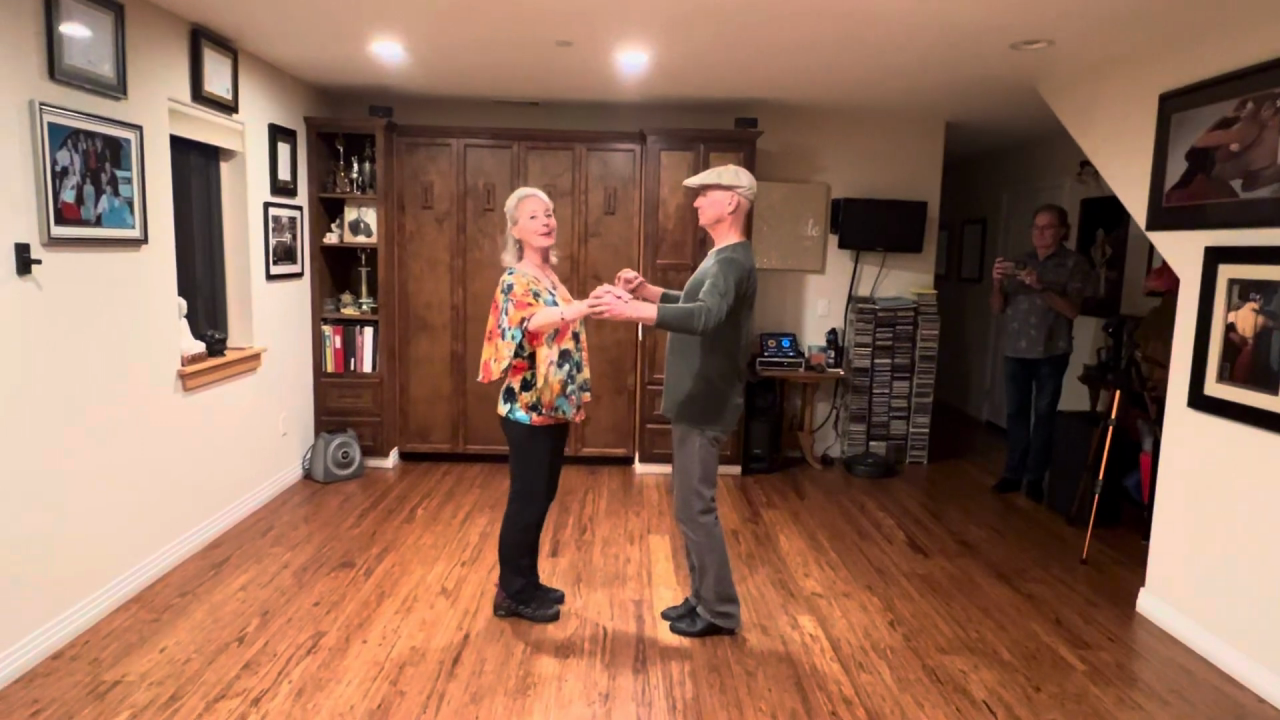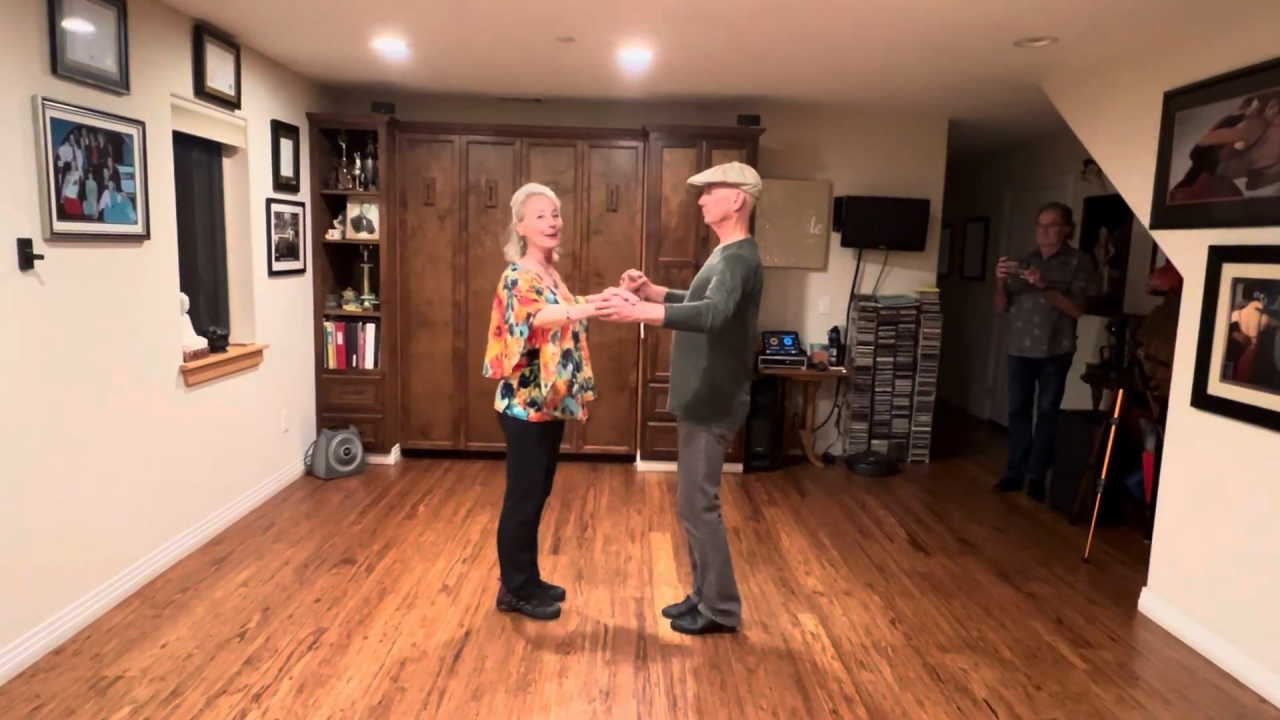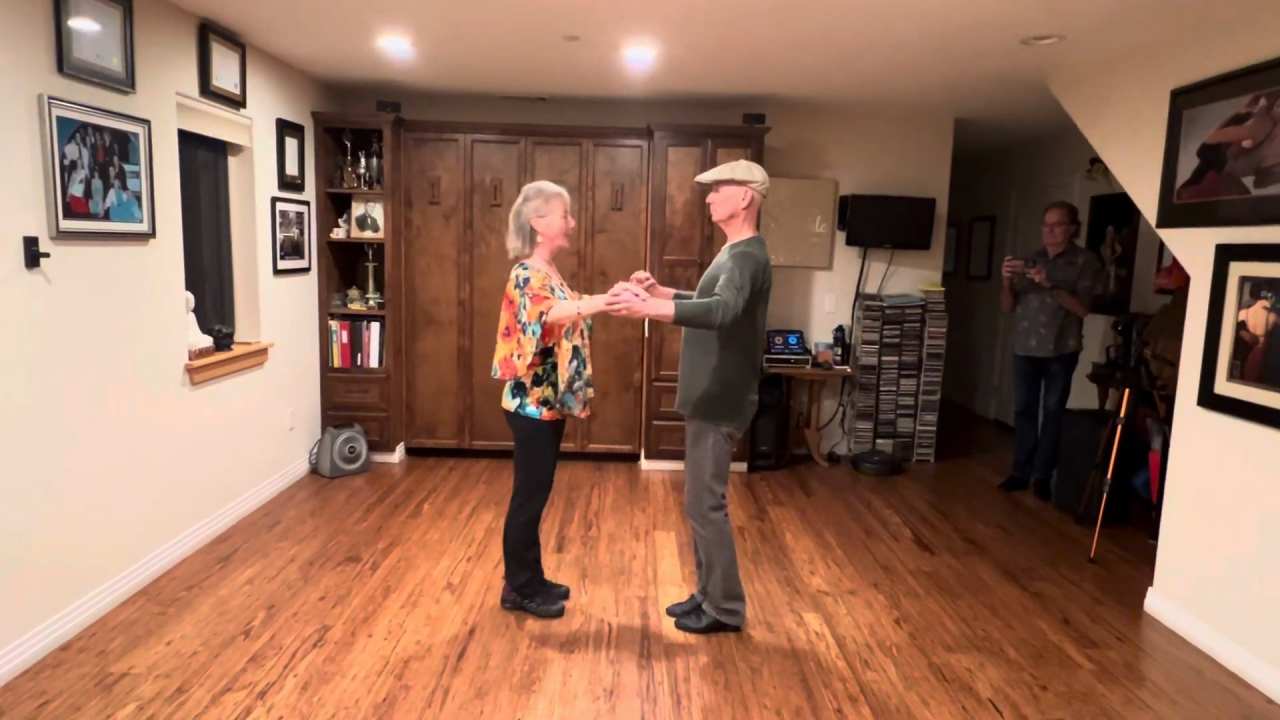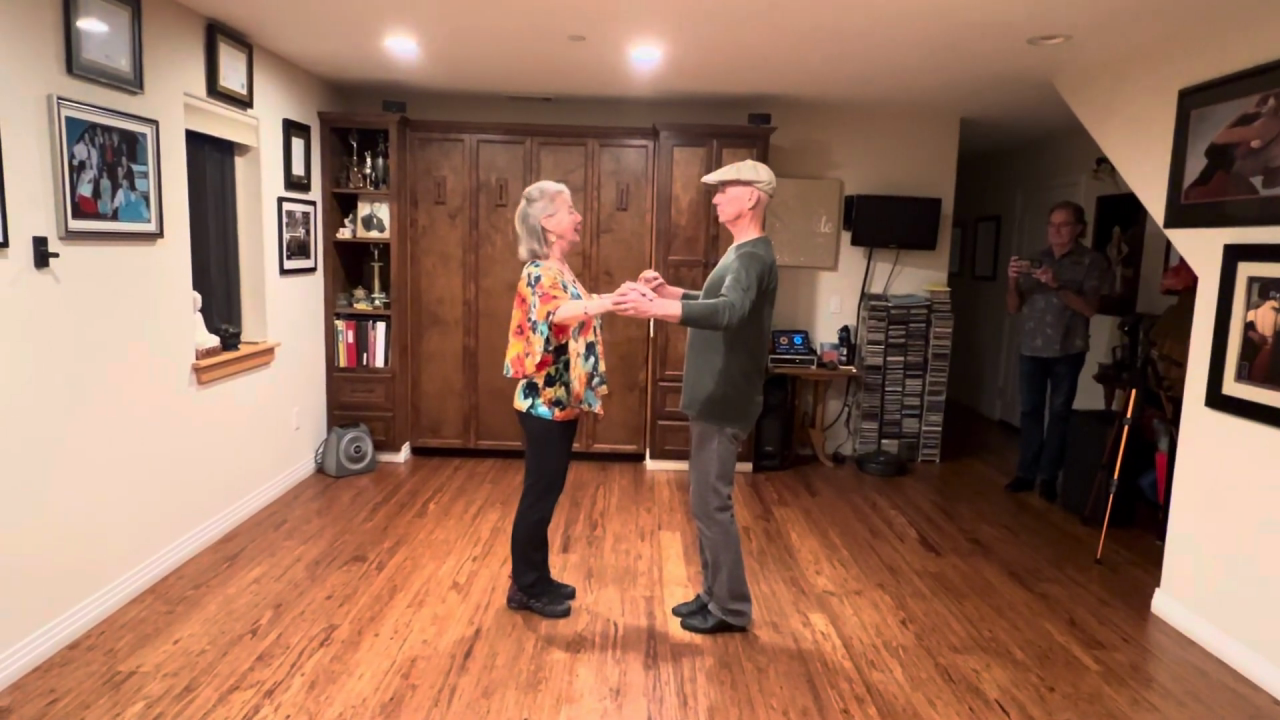
dt=1s
person 1, frame 1
left shoulder: (733, 261)
right shoulder: (722, 257)
left elbow: (704, 317)
right elbow: (693, 305)
left wrist: (632, 310)
right wrist: (645, 290)
left hip: (706, 405)
right hip: (696, 401)
left knee: (695, 507)
right knee: (692, 505)
left ankle: (720, 611)
right ankle: (703, 598)
person 1, frame 2
left shoulder: (740, 259)
right shoulder: (726, 255)
left elbow: (711, 314)
right elbow: (695, 303)
left wrist: (638, 312)
right wrist: (649, 290)
left hip: (713, 403)
right hip: (702, 399)
left knee: (698, 504)
right knee: (695, 502)
left ankle: (721, 608)
right ankle: (704, 596)
person 1, frame 3
left shoulder: (748, 257)
right shoulder: (734, 253)
left elbow: (720, 312)
right elbow: (706, 304)
left wrist: (648, 309)
right wrist: (659, 291)
left hip: (721, 402)
right hip: (710, 398)
left knee: (705, 503)
right knee: (702, 501)
left ankle: (726, 607)
right ankle: (709, 595)
person 1, frame 4
left shoulder: (754, 257)
right shoulder: (742, 253)
left elbow: (728, 312)
left wrist: (654, 309)
right wrist: (667, 291)
left hip: (725, 402)
right hip: (714, 398)
left knee: (711, 503)
right knee: (707, 501)
left ankle: (731, 607)
right ankle: (714, 594)
person 2, frame 1
left shoulder: (549, 275)
right shoulder: (516, 280)
right elbow: (530, 322)
left wrist: (596, 304)
right wrist: (582, 308)
left hip: (554, 404)
right hip: (528, 407)
left knee: (542, 496)
right knee: (527, 498)
left ankle: (526, 584)
right ankle: (512, 593)
person 2, frame 2
left shoulder: (550, 273)
right shoulder: (517, 276)
left elbow: (564, 319)
right elbow: (534, 317)
left wrist: (601, 299)
right wrist: (590, 307)
left hip: (550, 402)
right hip: (525, 404)
left knee: (537, 494)
right knee: (523, 496)
left ankle: (528, 580)
right ankle: (514, 589)
person 2, frame 3
left shoulder: (548, 272)
right shoulder: (526, 275)
left elbow: (569, 313)
right elbow: (546, 315)
left wrist: (609, 298)
right wrist: (601, 302)
left hip: (550, 400)
right hip: (533, 402)
left knee: (537, 493)
right knee: (529, 494)
left ankle: (530, 579)
right ankle: (519, 588)
person 2, frame 4
left shoulder: (560, 270)
right shoulder: (539, 273)
left elbow: (578, 314)
right elbow: (555, 315)
left wrist: (618, 296)
right wrist: (610, 301)
left hip: (562, 400)
right hip: (544, 402)
left knee: (548, 492)
right knee: (539, 493)
left ankle: (536, 579)
right ankle: (525, 587)
person 3, frame 1
left shoulder: (1074, 264)
right shoulder: (1020, 262)
left elbow: (1072, 309)
right elbow: (998, 308)
left wrist: (1041, 287)
right wrist: (997, 283)
left hip: (1051, 351)
right hip: (1016, 350)
left knee: (1044, 414)
right knee: (1016, 412)
left ankle: (1035, 477)
right ankle: (1013, 473)
person 3, frame 2
left shoulder: (1079, 262)
right shoulder: (1024, 261)
left elbow: (1077, 309)
right elbow: (1002, 307)
left wrist: (1044, 286)
right wrist: (1001, 282)
left hip: (1055, 350)
right hip: (1019, 348)
left knee: (1047, 413)
right knee: (1018, 410)
left ankle: (1036, 476)
right ankle: (1015, 472)
person 3, frame 3
left shoulder: (1085, 261)
right shoulder: (1030, 260)
left elbow: (1083, 308)
right elbow: (1008, 307)
left wrist: (1050, 285)
right wrist: (1007, 281)
left hip: (1061, 350)
right hip: (1025, 347)
left knee: (1053, 412)
right knee: (1024, 410)
left ankle: (1042, 476)
right ankle: (1020, 472)
person 3, frame 4
left shoulder: (1092, 261)
right shoulder: (1036, 259)
left elbow: (1089, 308)
right elbow: (1014, 307)
left wrist: (1057, 285)
right wrist: (1013, 281)
left hip: (1067, 350)
right hip: (1031, 348)
left knee: (1059, 413)
right knee: (1030, 410)
left ankle: (1049, 477)
right ankle: (1026, 472)
